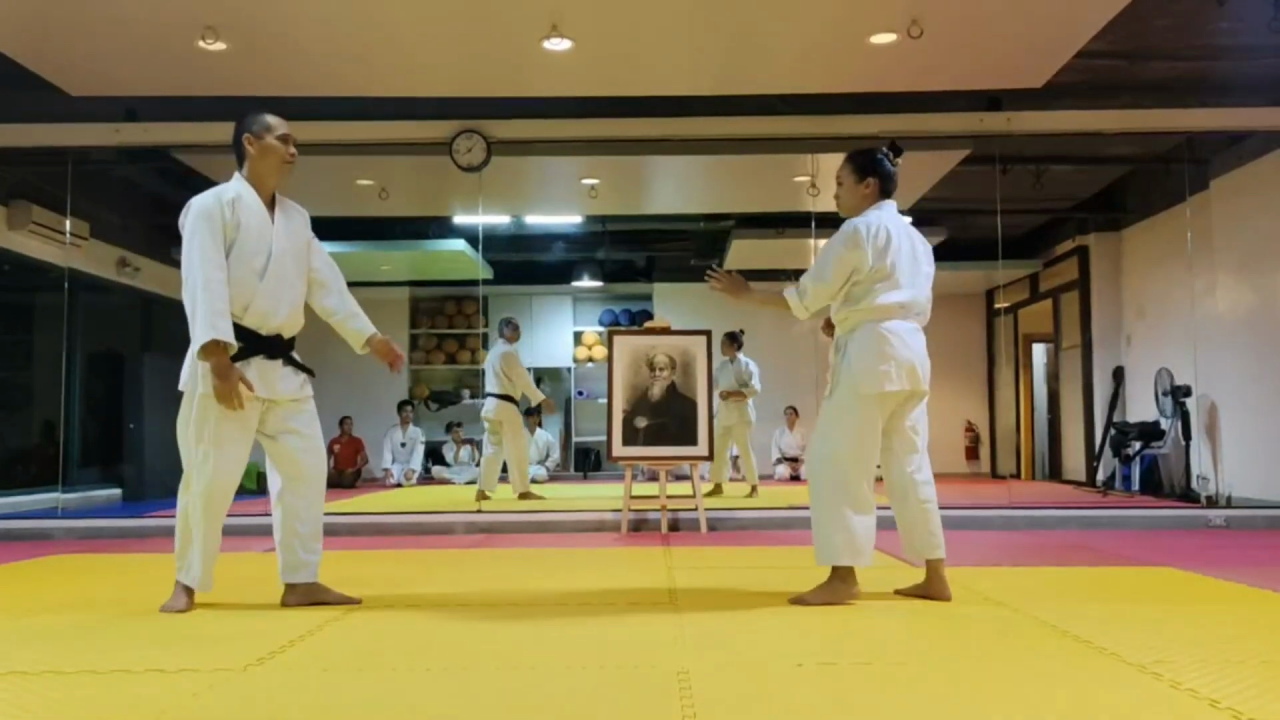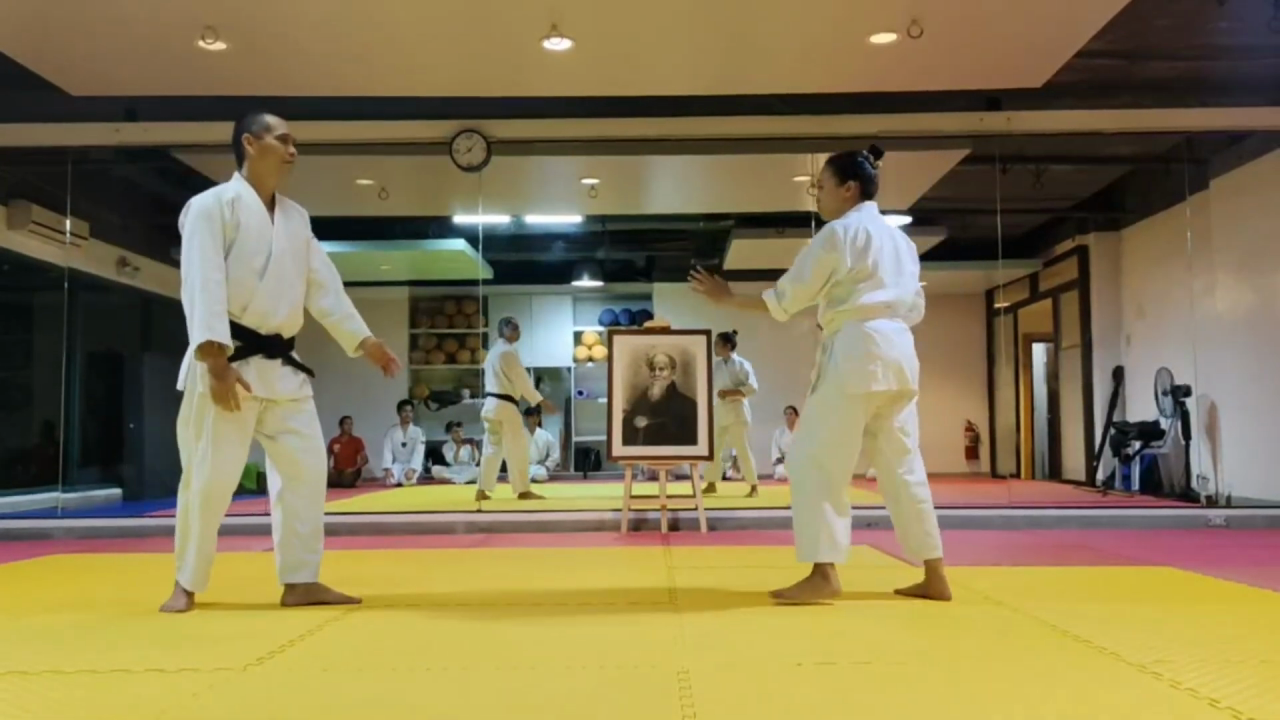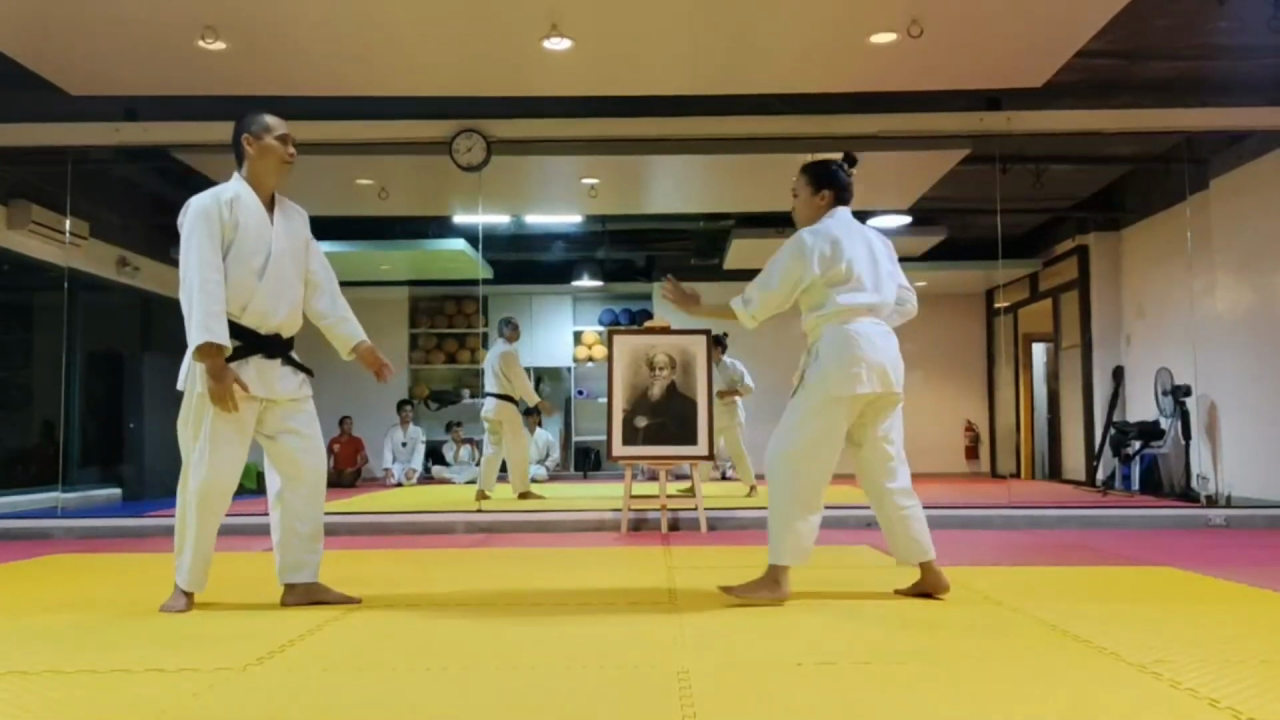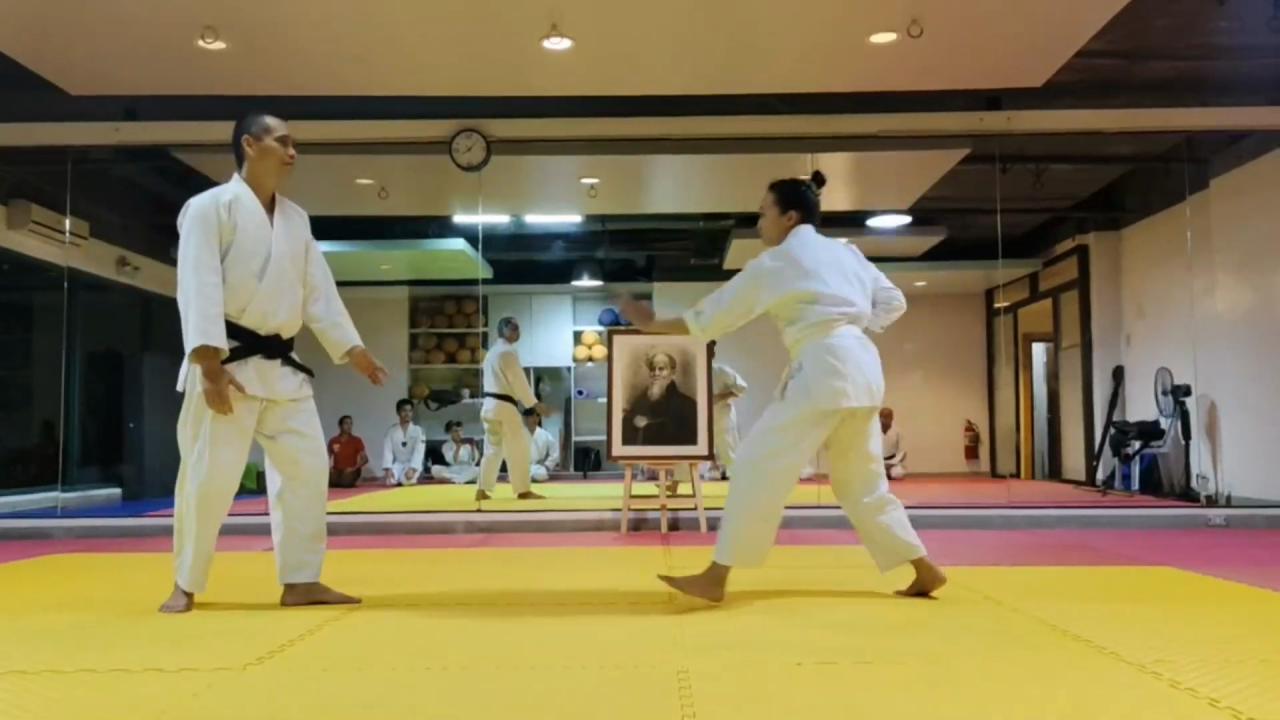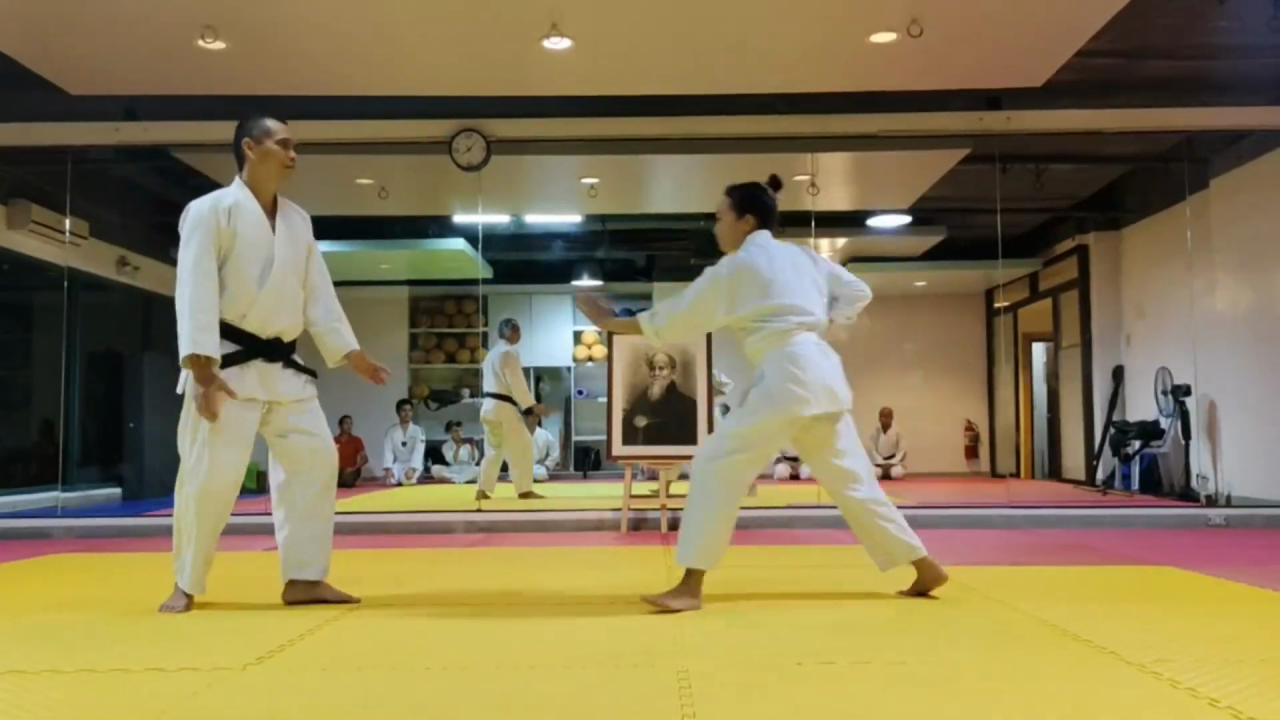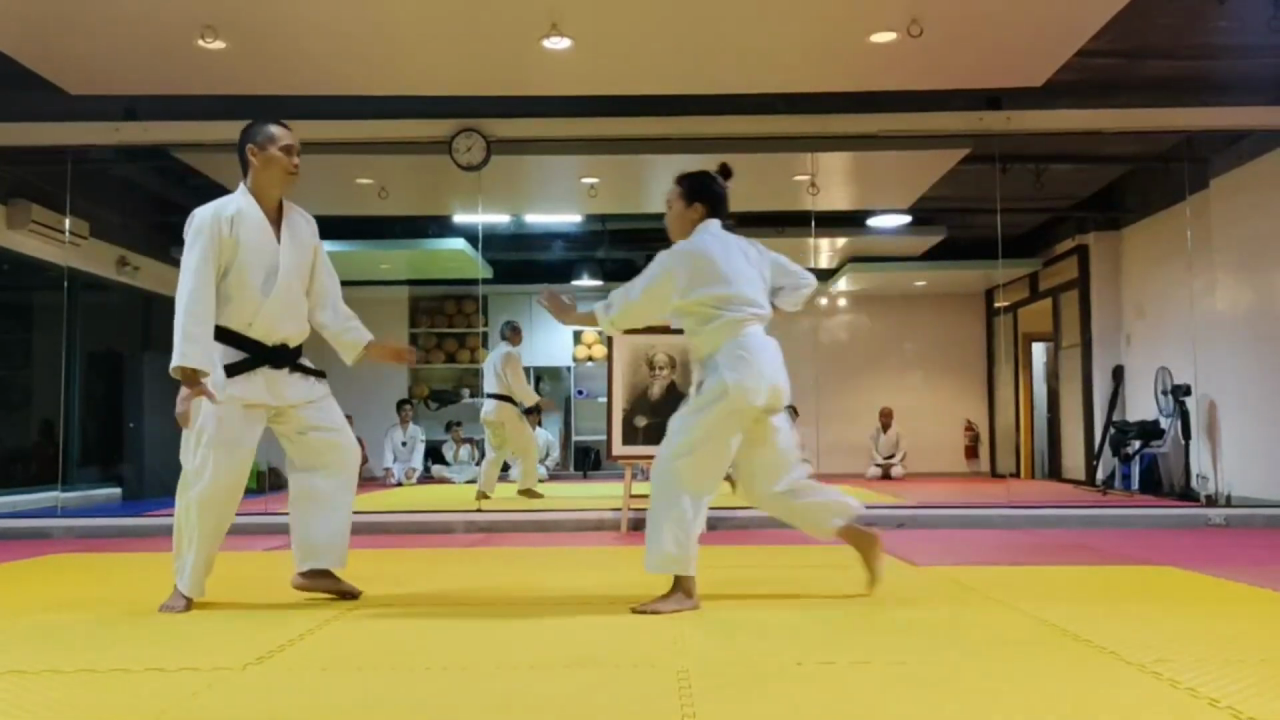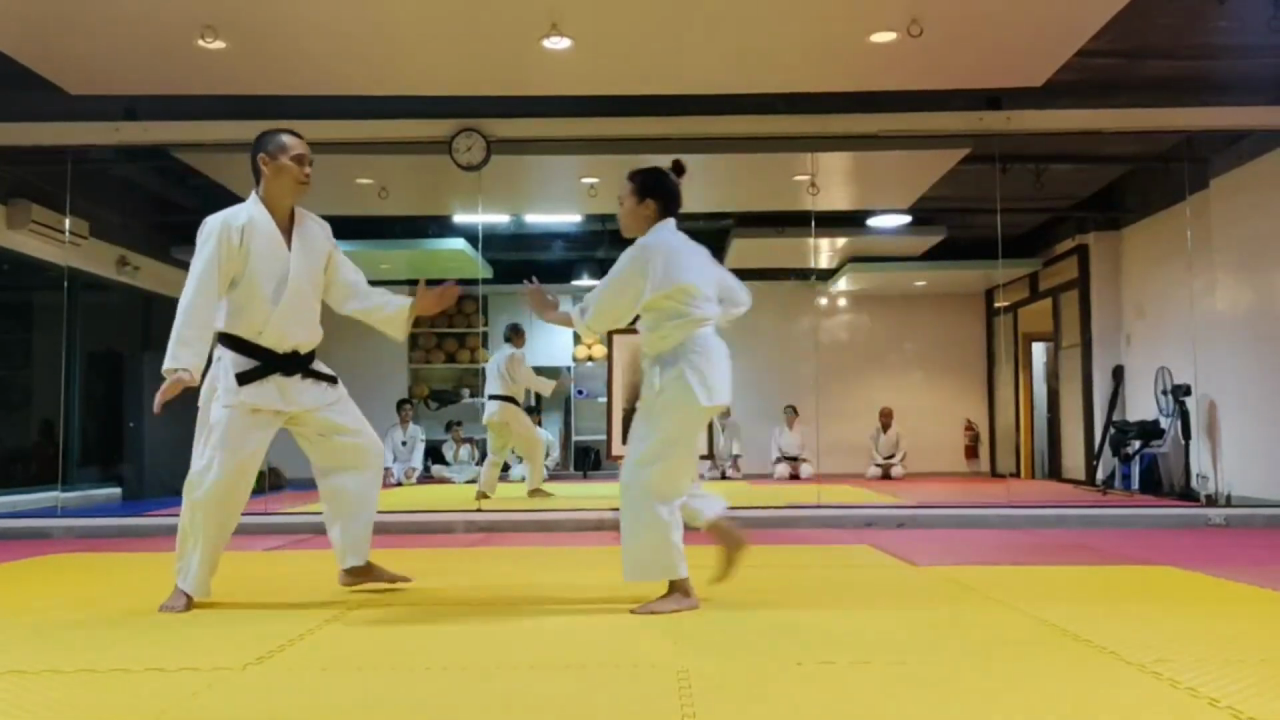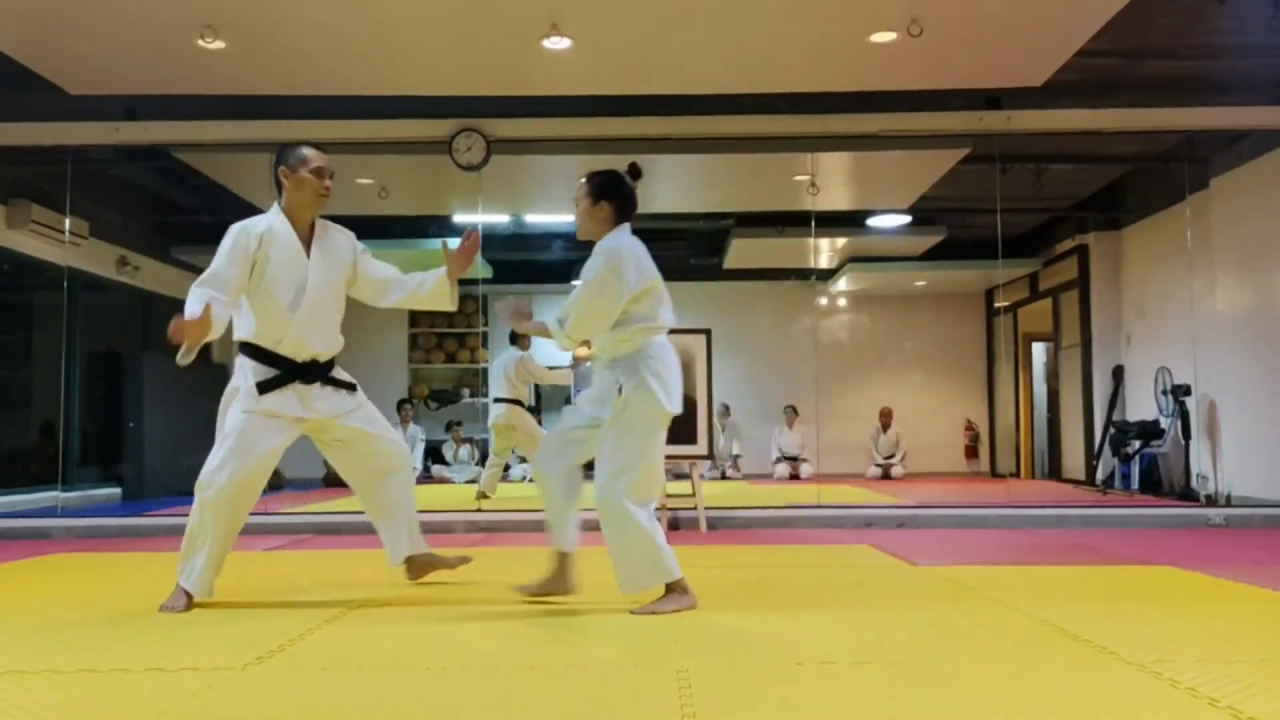
dt=0.1s
person 1, frame 1
left shoulder: (296, 217)
right shoulder: (211, 207)
left elbow: (326, 285)
right elbow: (204, 286)
left wrist: (370, 338)
right wrist: (220, 359)
left hip: (282, 364)
right hip: (229, 361)
left knee: (305, 466)
right knee: (211, 473)
left ankle: (300, 580)
right ankle: (188, 582)
person 1, frame 2
left shoulder: (296, 217)
right shoulder: (212, 206)
left elbow: (323, 286)
right elbow: (203, 286)
left wrist: (365, 341)
right wrist: (217, 359)
left hip: (281, 364)
right hip: (229, 361)
left knee: (304, 466)
right knee: (210, 474)
left ankle: (300, 580)
right ankle: (187, 583)
person 1, frame 3
left shoulder: (295, 217)
right shoulder: (211, 206)
left elbow: (320, 289)
right elbow: (202, 286)
left wrist: (359, 345)
right wrist: (215, 361)
left hip: (282, 364)
right hip: (229, 361)
left knee: (304, 466)
right knee: (210, 472)
left ankle: (300, 580)
right ankle: (186, 584)
person 1, frame 4
left shoulder: (296, 217)
right shoulder: (210, 207)
left elbow: (318, 291)
right elbow: (199, 288)
left wrist: (352, 349)
right wrist: (211, 363)
left hip: (281, 364)
right hip: (228, 361)
left knee: (305, 466)
right knee: (210, 473)
left ankle: (300, 580)
right ankle: (186, 584)
person 1, frame 5
left shoulder: (298, 220)
right shoulder: (212, 210)
left elbow: (318, 295)
right elbow: (196, 291)
left wrist: (350, 351)
right wrist: (200, 367)
left hip: (285, 365)
right hip: (231, 361)
left knee: (315, 461)
right knee: (210, 473)
left ankle: (302, 578)
right ankle: (185, 585)
person 1, frame 6
left shoulder: (303, 225)
right shoulder: (215, 218)
left elbow: (324, 298)
right elbow: (193, 299)
left wrist: (368, 346)
right wrist: (190, 374)
left hip: (291, 369)
right hip: (234, 369)
left knee: (335, 453)
right knee: (211, 477)
left ankle: (316, 566)
right ankle: (186, 585)
person 1, frame 7
left shoulder: (317, 231)
right shoulder: (226, 226)
left elbow: (350, 292)
right elbow: (199, 300)
left wrist: (410, 306)
right wrist: (182, 367)
left hip: (305, 374)
right hip: (244, 373)
left knee: (360, 450)
right knee: (216, 477)
left ankle: (355, 562)
right ankle: (187, 584)
person 1, frame 8
left shoulder: (342, 242)
right shoulder: (250, 235)
left elbow: (391, 287)
right elbow: (213, 292)
left wrist: (447, 275)
right wrist: (200, 324)
left hip: (326, 382)
right hip: (265, 381)
left knee: (389, 456)
right knee: (227, 478)
left ankle: (414, 555)
right ankle: (190, 583)
person 2, frame 1
left shoulder: (859, 230)
right shoulder: (915, 238)
left elbow: (807, 296)
left wrist: (745, 293)
left hip: (872, 352)
right hip: (910, 351)
left knee: (835, 462)
right knee: (909, 465)
left ankle: (842, 576)
right ankle: (935, 576)
person 2, frame 2
left shoulder: (841, 232)
right shoulder: (898, 238)
left elbow: (787, 298)
right elbow: (913, 309)
left wrist: (727, 297)
left hip: (857, 352)
right hip: (898, 350)
left knee: (814, 459)
right knee: (902, 465)
left ankle: (822, 573)
right ankle: (934, 576)
person 2, frame 3
left shoulder: (811, 240)
right shoulder: (876, 239)
left elbow: (756, 303)
right elbow: (905, 305)
left wrist: (697, 306)
left hip: (840, 355)
right hip: (880, 353)
left knee: (791, 461)
right knee: (884, 472)
left ankle: (775, 577)
right ankle: (931, 574)
person 2, frame 4
left shoulder: (776, 262)
right shoulder: (844, 252)
left elbow: (714, 315)
right elbow: (892, 305)
left wrist: (653, 325)
left hip: (824, 369)
right hip: (862, 367)
left knee: (759, 467)
right knee: (863, 482)
left ankle: (717, 576)
right ankle: (924, 569)
person 2, frame 5
left shoulder: (732, 269)
right shoulder: (800, 256)
left elbow: (671, 322)
right elbow: (857, 293)
left wrist: (612, 323)
left hip: (785, 377)
right hip: (821, 373)
left knee: (716, 470)
right knee: (851, 481)
left ankle: (692, 586)
right ankle: (924, 566)
person 2, frame 6
left shoulder: (683, 256)
right shoulder: (745, 248)
left elbow: (626, 307)
right elbow: (802, 284)
left wrist: (569, 315)
left hip: (733, 369)
right hip: (760, 363)
left knee: (677, 471)
right knee: (773, 477)
left ankle: (682, 588)
right ankle: (858, 533)
person 2, frame 7
left shoulder: (647, 250)
right shoulder: (688, 250)
left elbow: (594, 316)
right elbow: (737, 300)
left wrist: (551, 311)
left hip: (685, 371)
right hip: (681, 369)
left knee: (643, 482)
right knee: (661, 475)
left ankle: (680, 590)
right ankle: (723, 531)
person 2, frame 8
left shoulder: (612, 253)
right shoulder: (627, 251)
left elbow: (575, 326)
left wrist: (526, 323)
left hip: (640, 377)
right hip: (616, 377)
left knee: (621, 491)
right knee: (555, 455)
left ankle: (676, 589)
right ankle: (562, 570)
